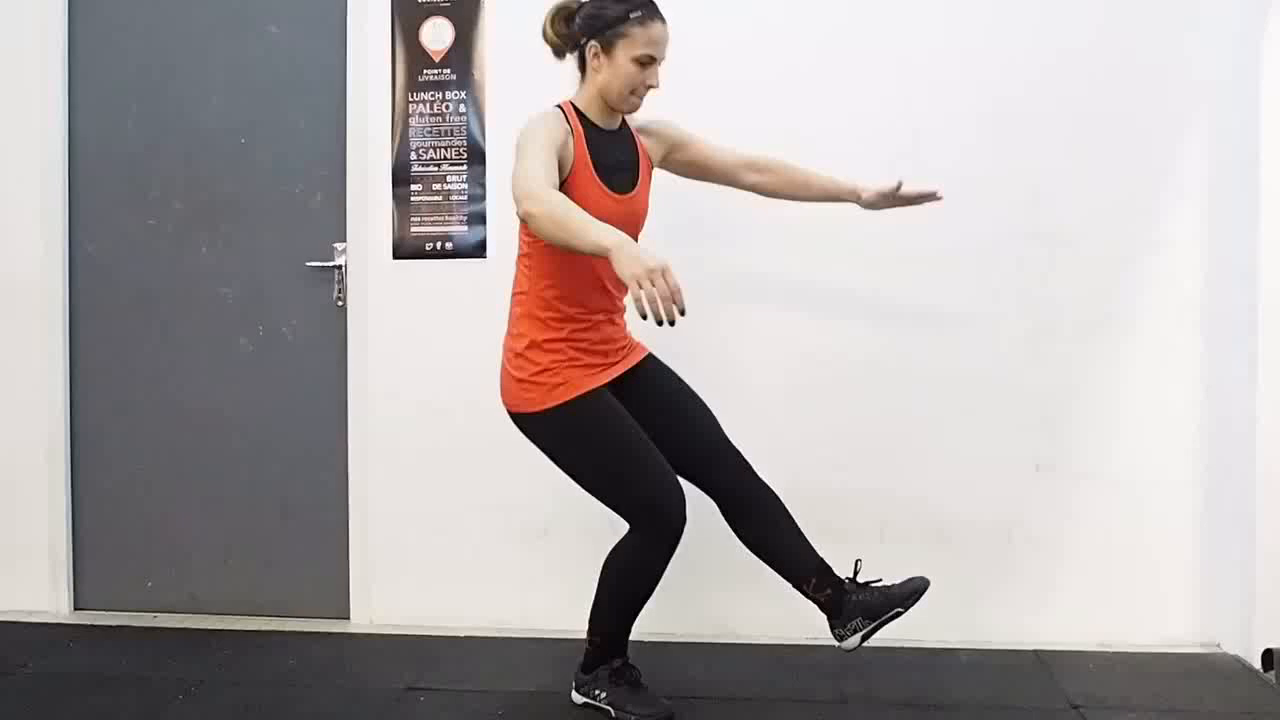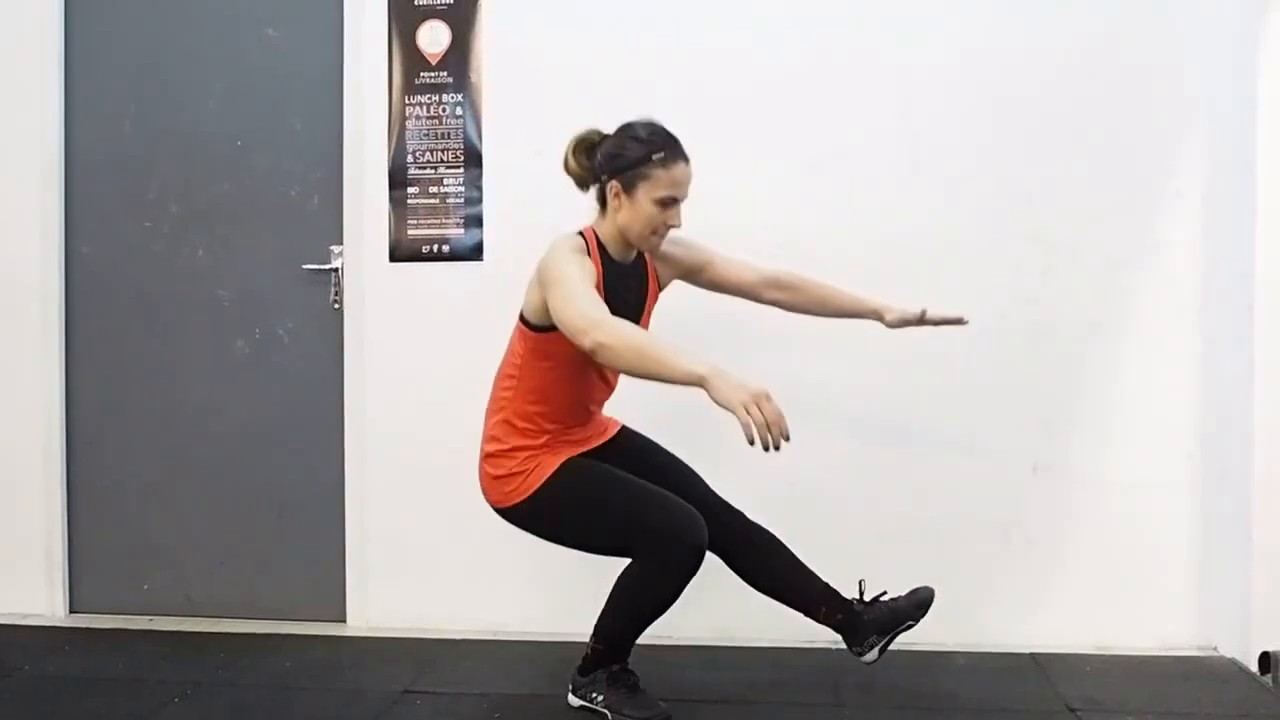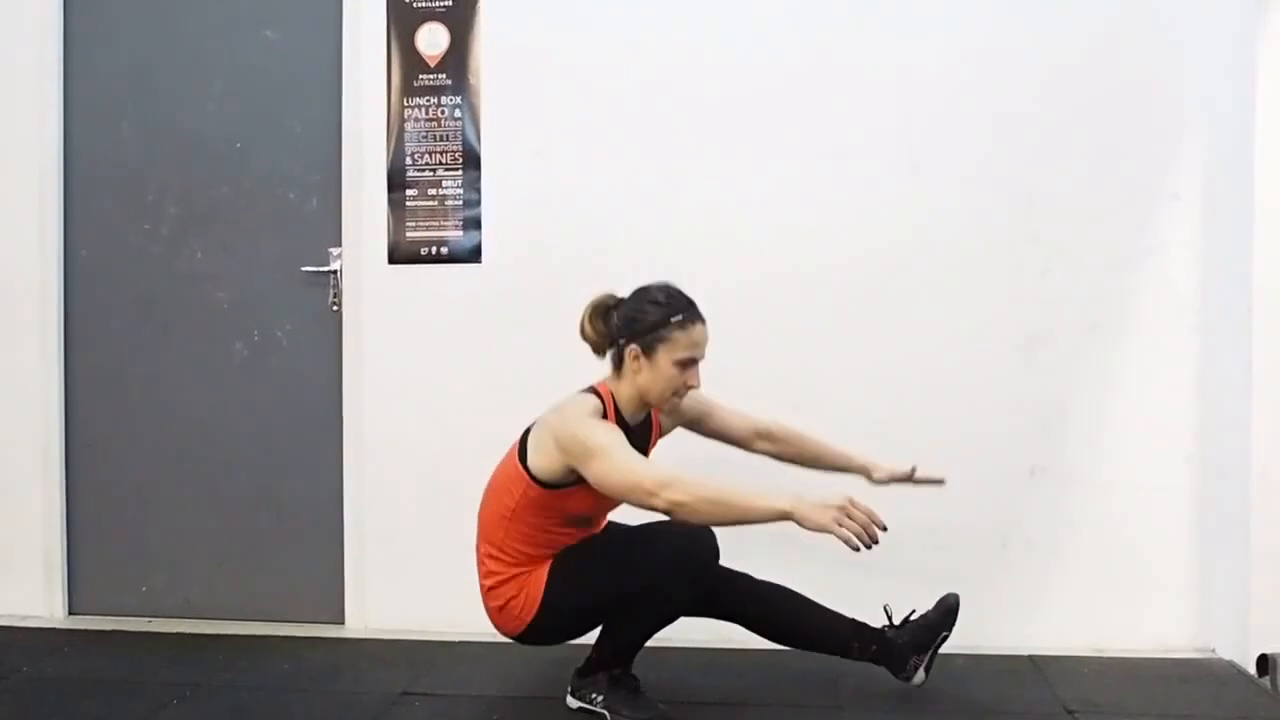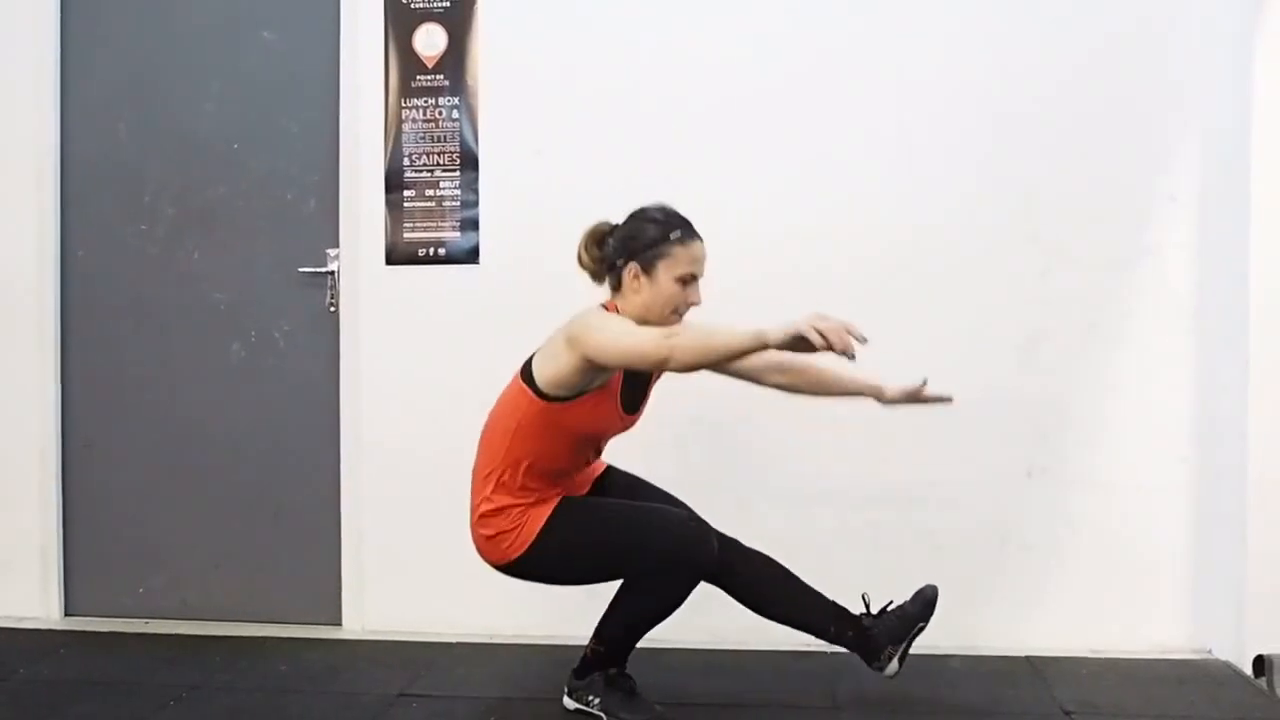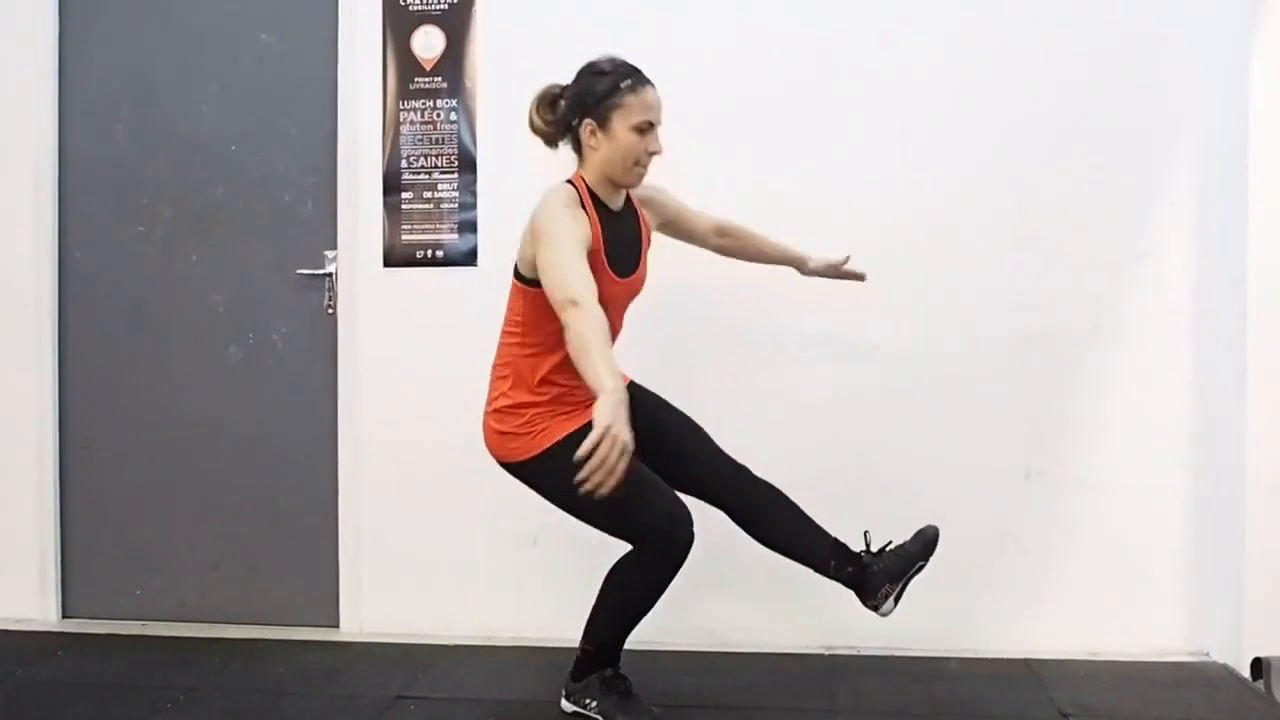
dt=0.3s
person 1, frame 1
left shoulder: (647, 138)
right shoulder: (549, 133)
left elbow: (751, 170)
right elbow: (537, 203)
left wrist: (859, 193)
right wrist: (622, 248)
left hip: (614, 359)
right hip: (550, 375)
left knee: (726, 471)
right knee: (659, 508)
left ankle: (842, 602)
person 1, frame 2
left shoulder: (660, 257)
right shoulder: (567, 261)
left elbow: (768, 284)
right elbow: (601, 338)
left wrist: (881, 311)
right wrist: (713, 378)
left hip: (586, 437)
right hip: (527, 463)
left knee: (720, 519)
right knee: (678, 535)
left ankle: (853, 620)
person 1, frame 3
left shoulder: (658, 409)
right shoulder: (580, 427)
left elbow: (761, 433)
right elbow: (672, 495)
left wrist: (866, 469)
right wrist: (794, 506)
left hip: (571, 547)
right hip: (524, 588)
left knee: (730, 589)
right knee: (691, 551)
left ankle: (887, 646)
right ankle: (599, 679)
person 1, frame 4
left shoulder: (658, 334)
right shoulder: (589, 334)
left elbow: (767, 369)
right elbow: (672, 351)
left wrist: (878, 389)
right wrist: (774, 330)
left hip: (569, 486)
right hip: (516, 519)
left knee: (716, 550)
right knee: (686, 545)
left ankle: (866, 635)
person 1, frame 5
left shoulder: (642, 203)
right shoulder: (562, 214)
left elbow: (717, 231)
right elbow: (577, 306)
left wrist: (803, 261)
right wrist: (610, 409)
left hip: (598, 394)
right hip: (534, 421)
left knee: (725, 479)
right knee: (665, 530)
left ankle: (862, 573)
